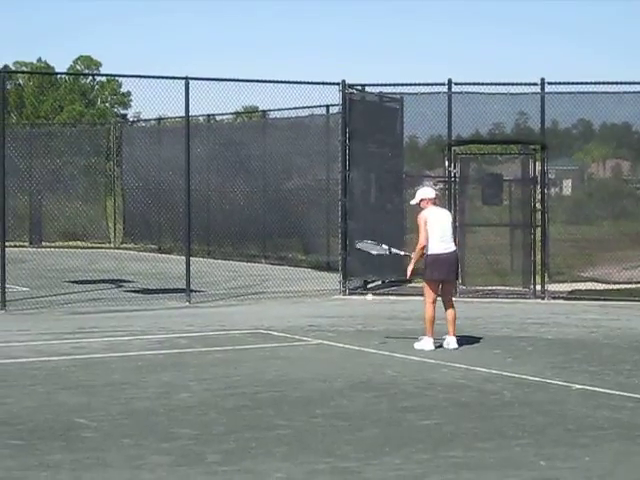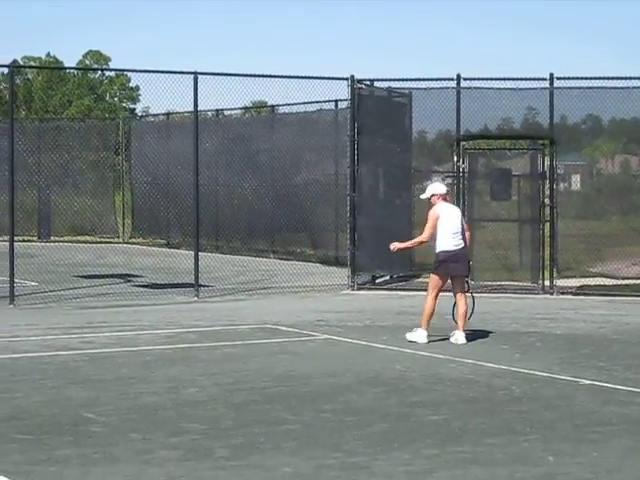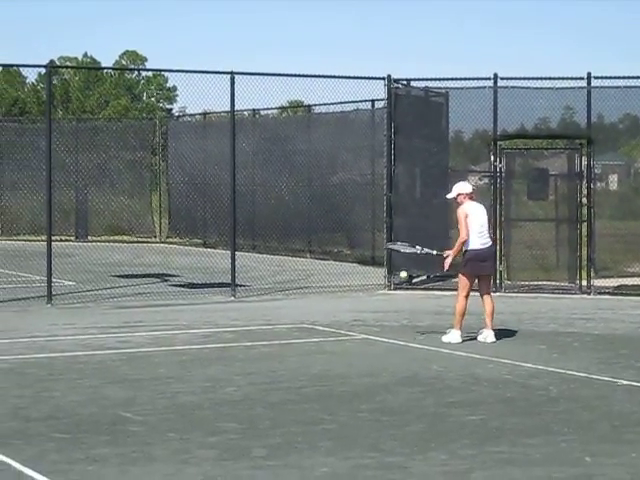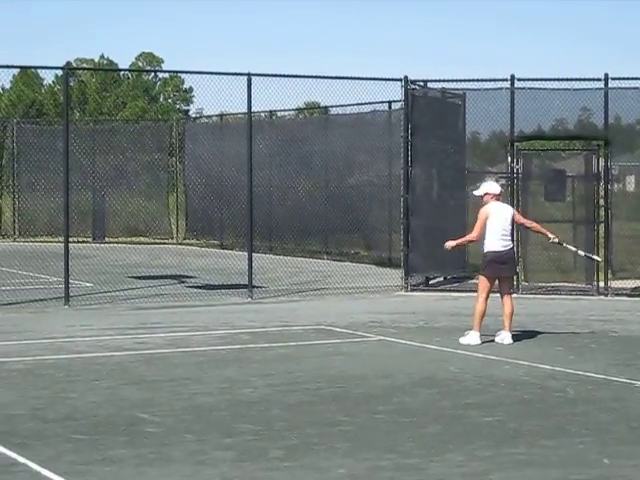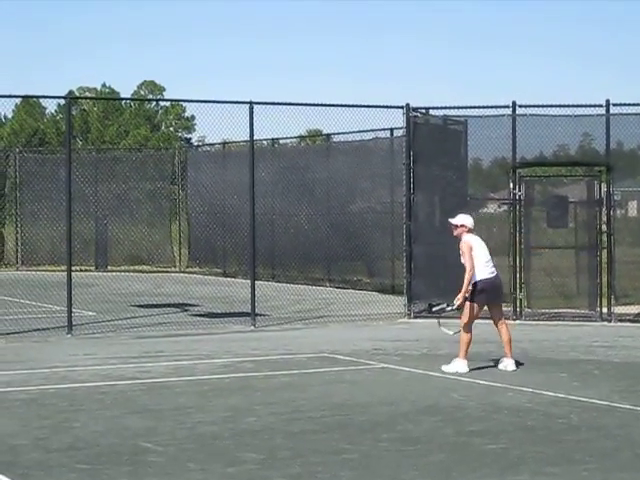
dt=0.7s
person 1, frame 1
left shoulder: (423, 215)
right shoulder: (446, 213)
left elbow: (422, 243)
left wrist: (412, 263)
right wrist: (424, 253)
left hip: (435, 259)
right hip: (451, 256)
left knee: (430, 301)
right knee: (448, 300)
left ankle: (428, 339)
right ankle: (451, 338)
person 1, frame 2
left shoulder: (435, 211)
right shoulder: (456, 209)
left elbow: (425, 237)
right elbow: (467, 233)
left wrist: (402, 245)
right wrist: (466, 256)
left hip: (445, 255)
right hip: (461, 253)
left knee: (432, 295)
right knee: (460, 295)
left ankle: (422, 332)
right ankle: (460, 333)
person 1, frame 3
left shoulder: (462, 209)
right shoulder: (481, 207)
left elbow: (464, 237)
left wrist: (452, 255)
right wrist: (454, 252)
left hip: (474, 254)
right hip: (488, 251)
left knee: (462, 295)
right knee: (486, 293)
left ankle: (456, 332)
right ankle: (488, 331)
person 1, frame 4
left shoulder: (486, 210)
right shoulder: (509, 209)
left elbow: (475, 236)
right elbow: (529, 223)
left wrist: (455, 243)
right wrist: (548, 234)
left hip: (492, 256)
right hip: (508, 254)
left knee: (482, 296)
right knee: (506, 295)
left ankle: (475, 334)
right ankle: (506, 334)
person 1, frame 5
left shoulder: (465, 242)
right shoulder: (475, 239)
left elbow: (470, 269)
left wrist: (463, 293)
right wrist: (469, 289)
left hip: (483, 285)
right hip: (494, 281)
left knee: (466, 323)
right knee: (500, 322)
left ankle: (461, 362)
right ankle: (508, 360)
